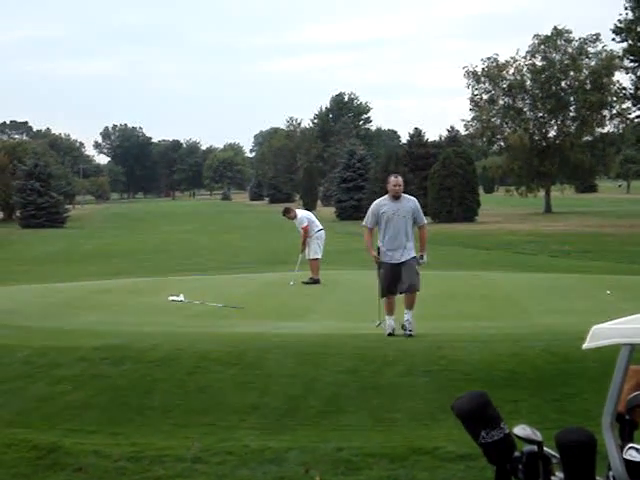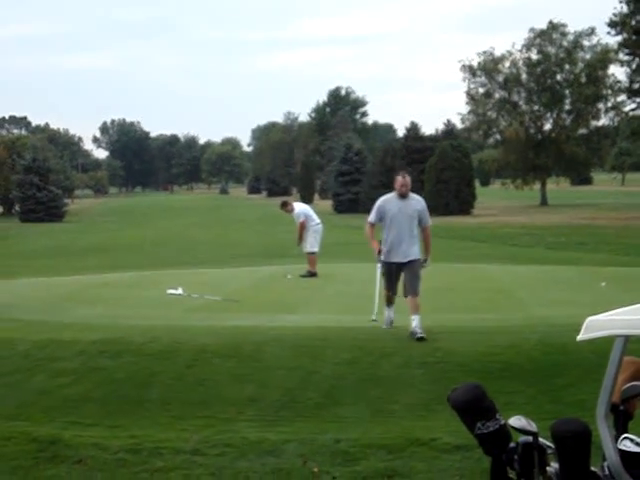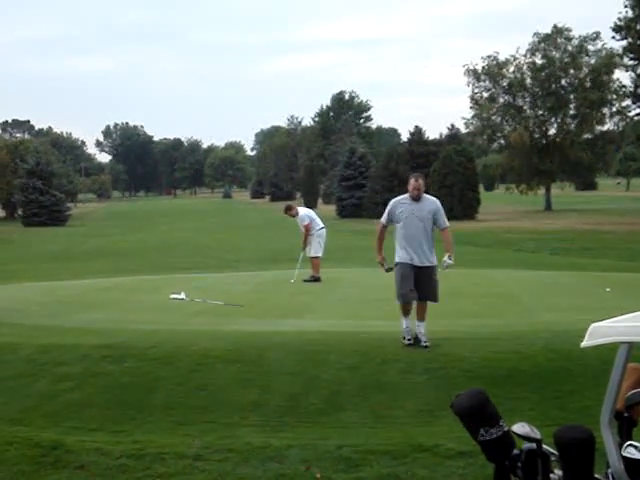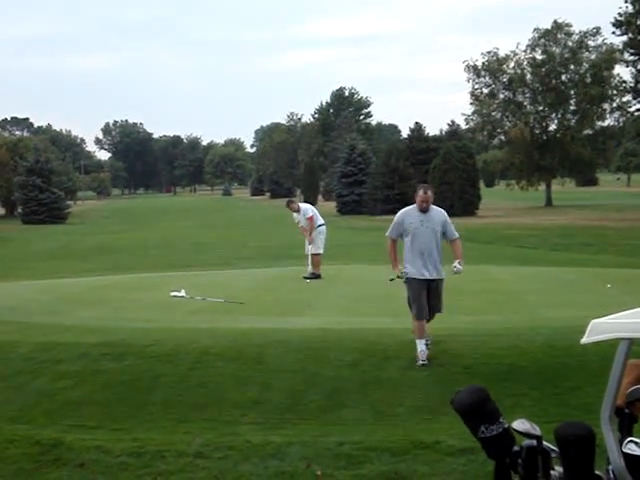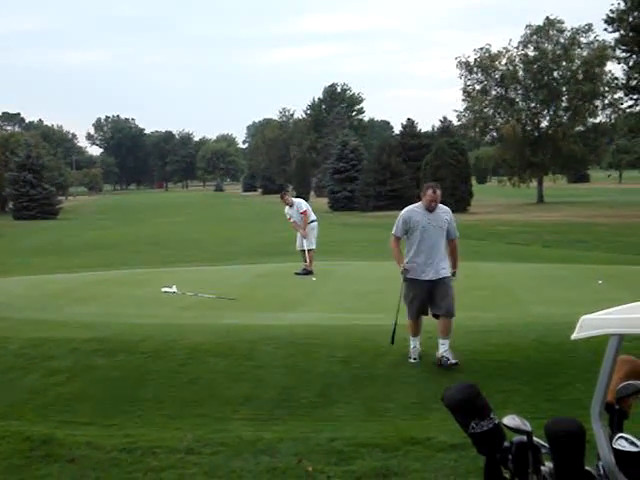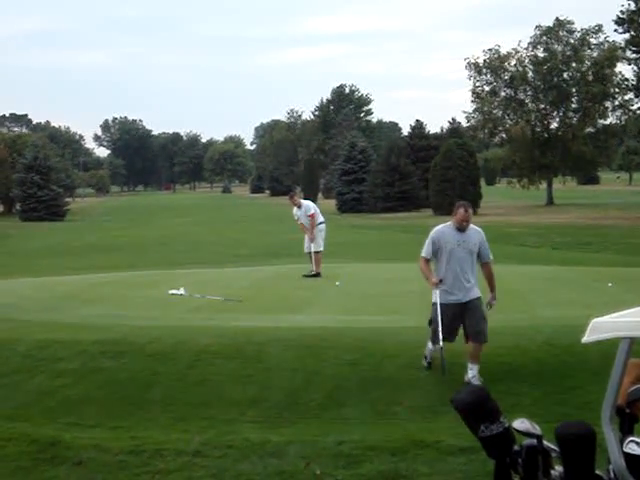
dt=0.3s
person 1, frame 1
left shoulder: (412, 203)
right shoulder: (378, 205)
left elbow: (421, 227)
right elbow: (368, 229)
left wrist: (422, 252)
right wrist: (371, 250)
left hip: (408, 255)
right hip: (386, 256)
left knee: (412, 287)
right knee: (389, 292)
left ankle: (408, 318)
right ankle: (390, 323)
person 1, frame 2
left shoulder: (419, 202)
right shoulder: (384, 202)
left elbow: (425, 229)
right elbow: (370, 224)
left wrist: (427, 255)
right wrist: (374, 243)
left hip: (412, 256)
right hip: (389, 256)
left knee: (412, 291)
right knee: (390, 289)
left ankle: (415, 326)
right ankle: (389, 312)
person 1, frame 3
left shoulder: (434, 204)
right shoulder: (396, 203)
left elbow: (444, 229)
right elbow: (382, 226)
left wrist: (449, 254)
right wrist: (379, 252)
left hip: (427, 260)
right hip: (404, 259)
left knee: (423, 298)
right knee: (405, 296)
left ankle: (420, 331)
right ankle: (406, 325)
person 1, frame 4
left shoulder: (441, 215)
right shoulder: (403, 215)
left elbow: (454, 241)
right elbow: (392, 241)
left wrist: (458, 260)
right wrist: (395, 267)
left hip: (435, 273)
right hip: (413, 273)
left knee: (432, 310)
right knee: (419, 312)
left ankle: (422, 330)
right ankle: (422, 349)
person 1, frame 5
left shoulder: (446, 213)
right shoulder: (408, 213)
left elbow: (452, 241)
right elbow: (395, 239)
left wrist: (454, 267)
right wrist: (400, 262)
left hip: (441, 272)
right hip: (415, 273)
left knee: (446, 311)
right knee: (415, 313)
left ankle: (443, 352)
right ankle: (414, 346)
person 1, frame 6
left shoulder: (478, 234)
right shoulder: (438, 234)
left elbow: (486, 264)
right elbow: (423, 261)
left wrist: (493, 292)
right wrist: (431, 278)
left hip: (471, 296)
right hip: (444, 297)
left knee: (477, 336)
right knee: (439, 335)
left ankle: (473, 373)
right ankle: (431, 346)
